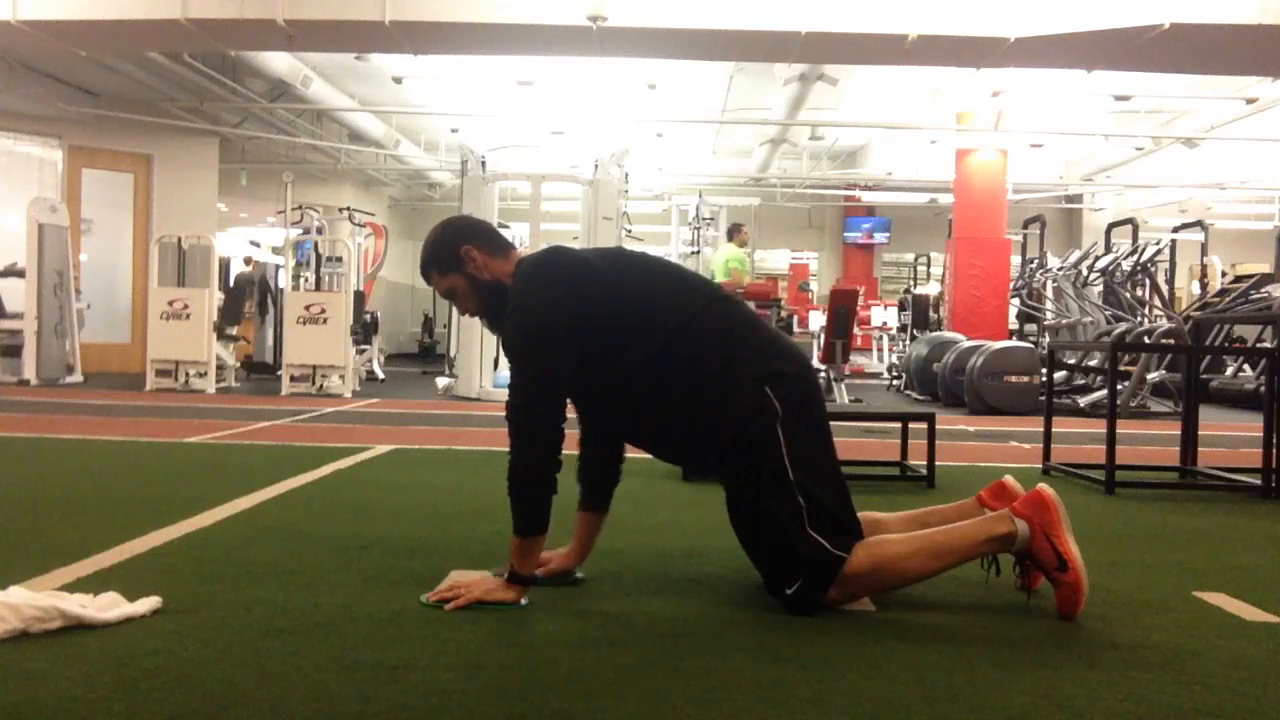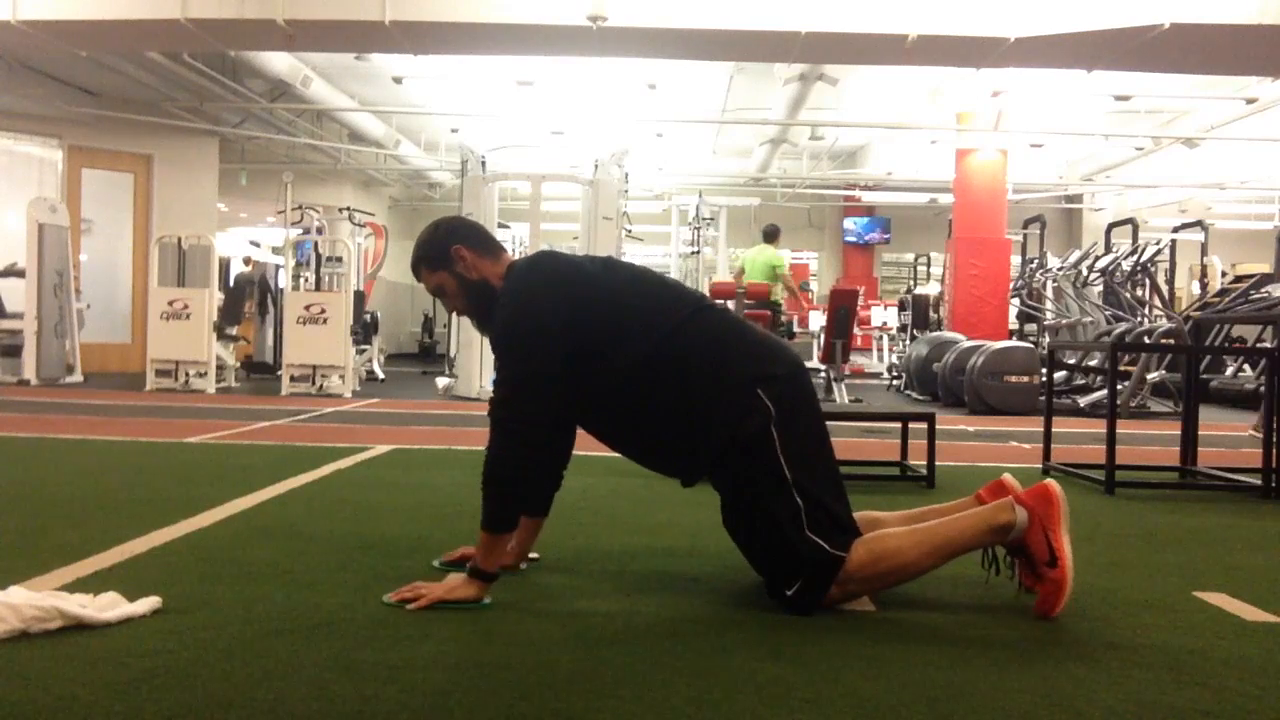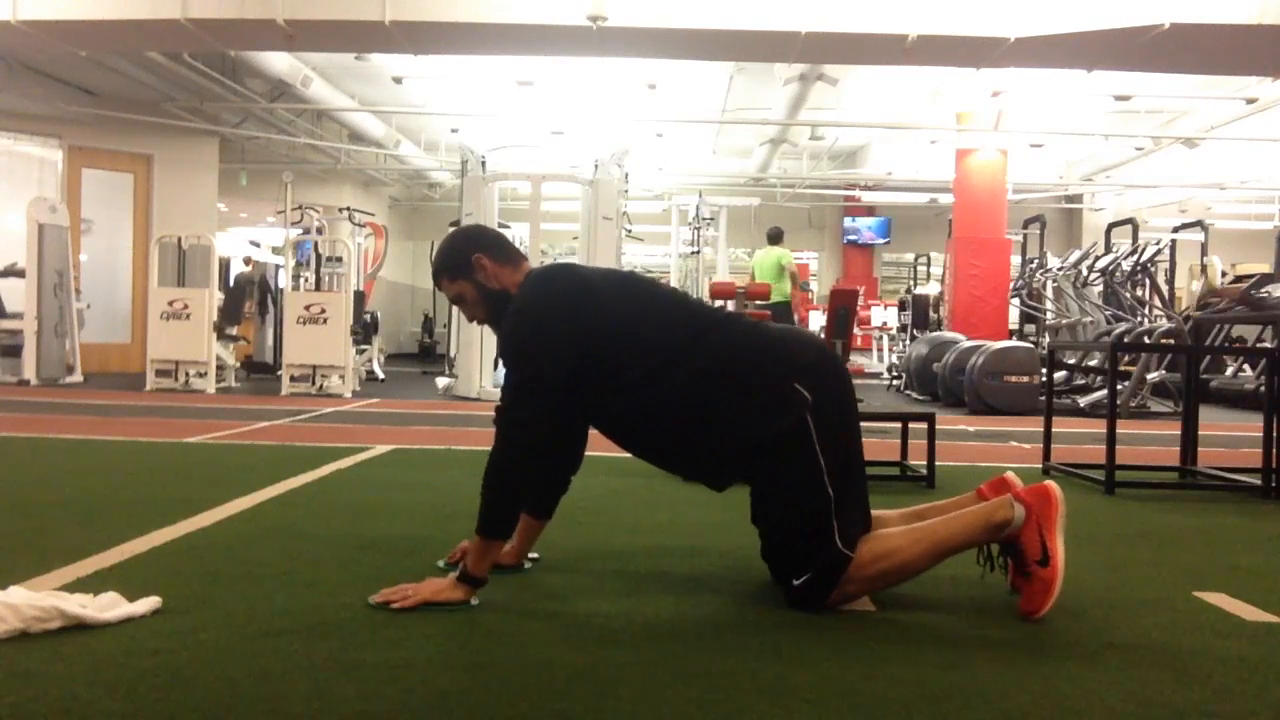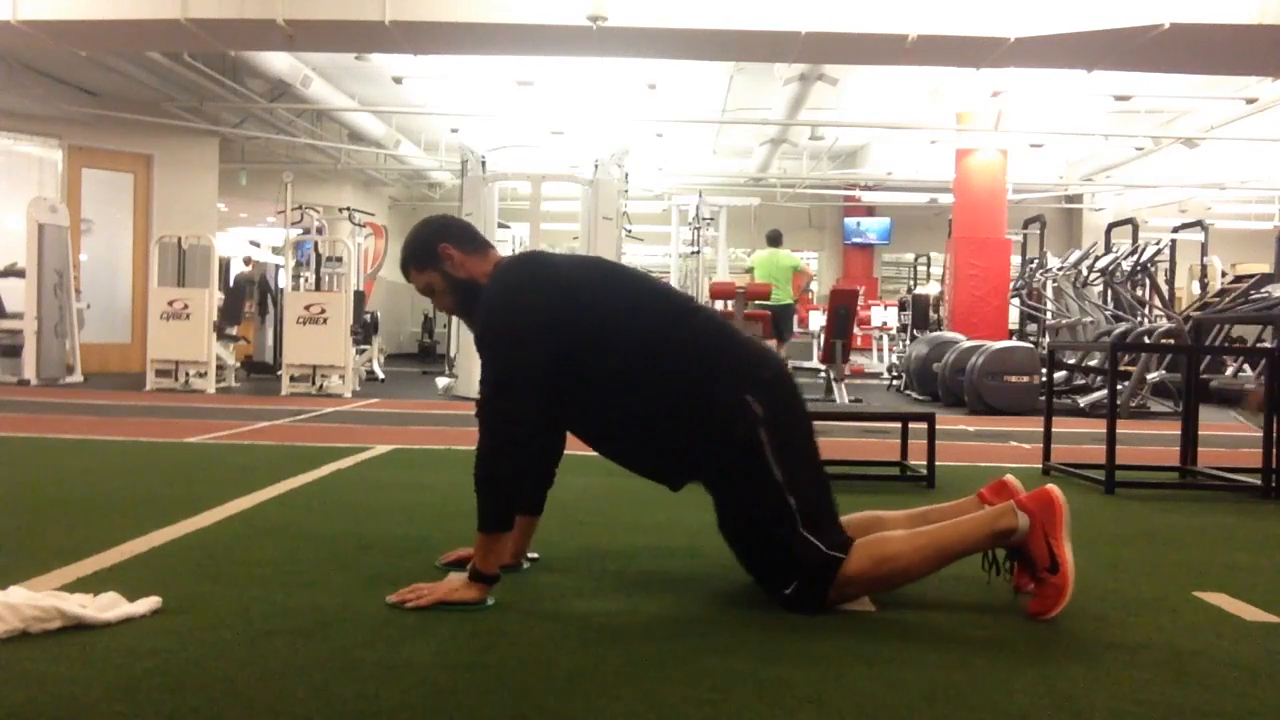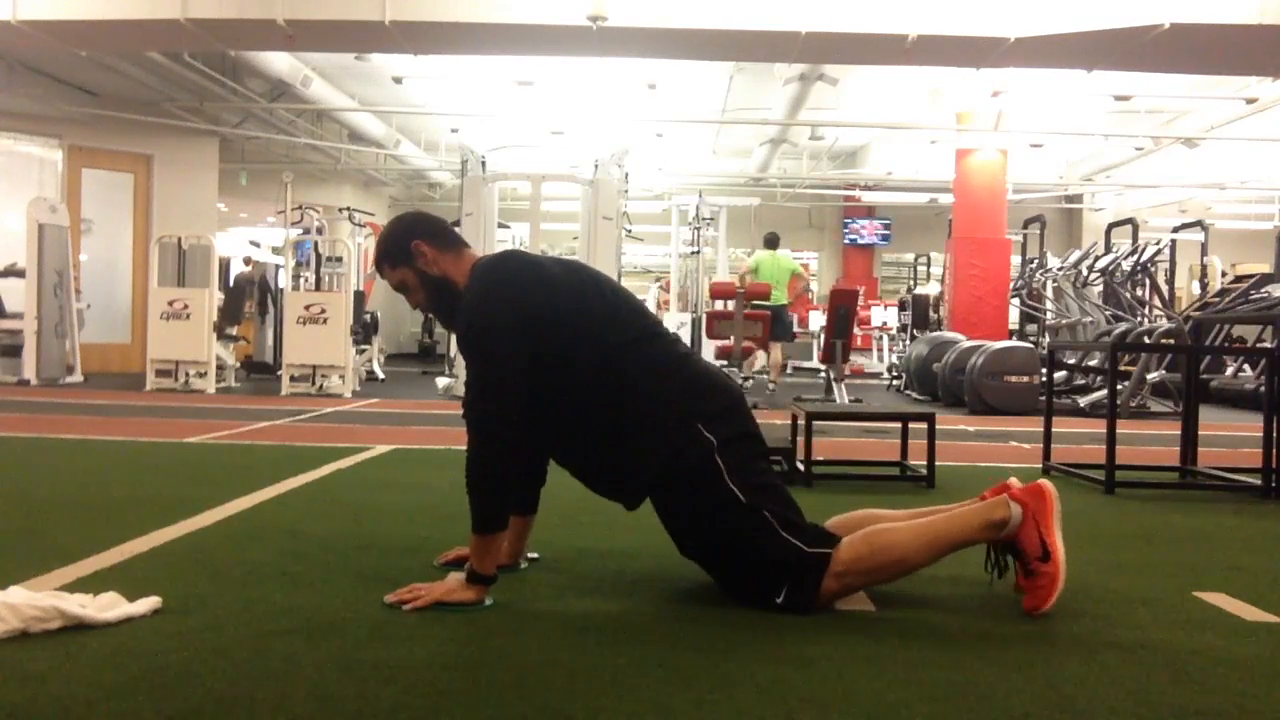
dt=0.7s
person 1, frame 1
left shoulder: (537, 294)
right shoulder: (567, 287)
left elbow: (535, 435)
right elbow: (603, 424)
left wrist: (519, 575)
right wrist: (576, 550)
left hip: (756, 400)
right hip: (753, 398)
left knee: (816, 580)
right knee: (829, 543)
left ankle: (1016, 527)
right ankle: (990, 509)
person 1, frame 2
left shoulder: (529, 298)
right shoulder: (551, 293)
left elbow: (516, 436)
right elbow: (548, 435)
left wrist: (480, 573)
right wrist: (514, 547)
left hip: (752, 405)
right hip: (747, 406)
left knee: (818, 579)
right knee: (825, 543)
left ankle: (1016, 516)
right ankle: (988, 504)
person 1, frame 3
left shoulder: (540, 308)
right shoulder: (565, 305)
left elbow: (518, 444)
right elbow: (556, 446)
left wrist: (469, 576)
right wrist: (512, 548)
left hip: (792, 397)
right hip: (783, 398)
left knee: (818, 580)
right knee: (827, 545)
left ankle: (1012, 517)
right ankle: (988, 504)
person 1, frame 4
left shoulder: (511, 298)
right shoulder: (536, 290)
left elbow: (507, 437)
right elbow: (539, 434)
left wrist: (481, 575)
right wrist: (511, 547)
left hip: (738, 407)
right hip: (731, 408)
left knee: (816, 580)
right knee: (817, 542)
left ankle: (1017, 521)
right ankle: (987, 507)
person 1, frame 5
left shoulder: (492, 295)
right shoulder: (517, 287)
left elbow: (495, 438)
right elbow: (526, 433)
left wrist: (479, 577)
right wrist: (507, 547)
left hip: (687, 437)
right hip: (685, 432)
left knee: (814, 578)
right knee: (811, 546)
left ankle: (1006, 516)
right ankle: (991, 507)
